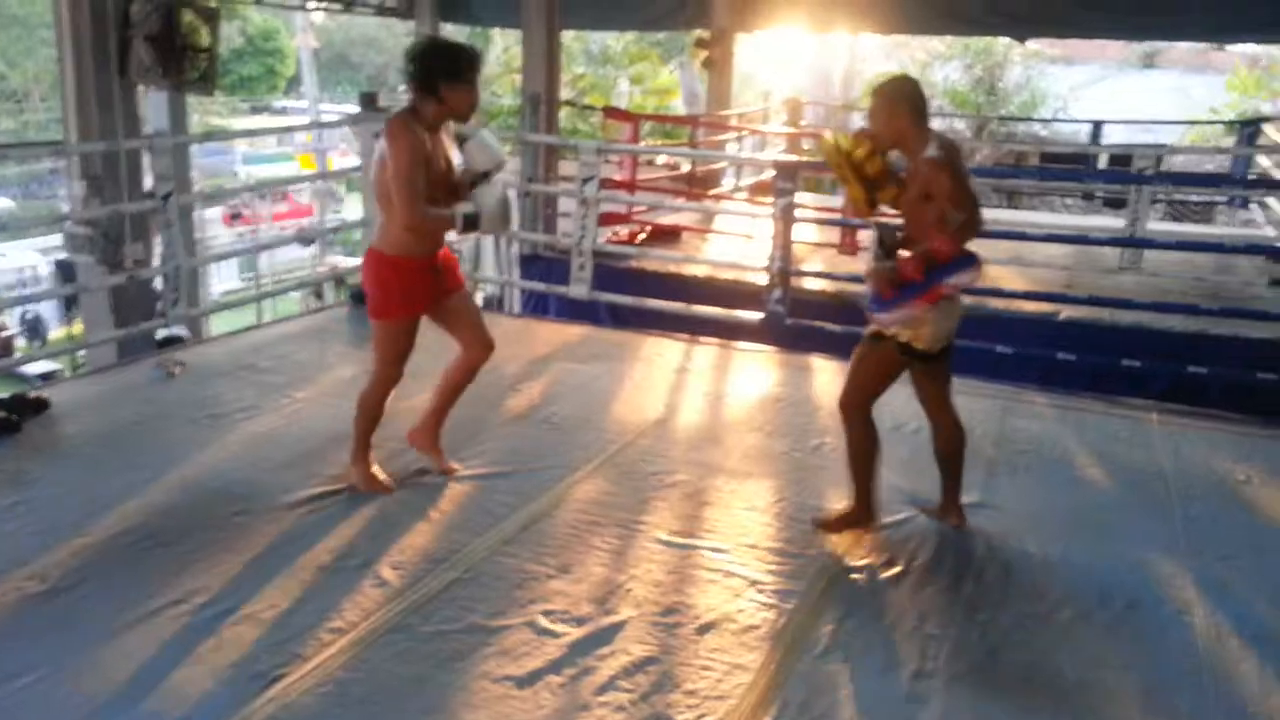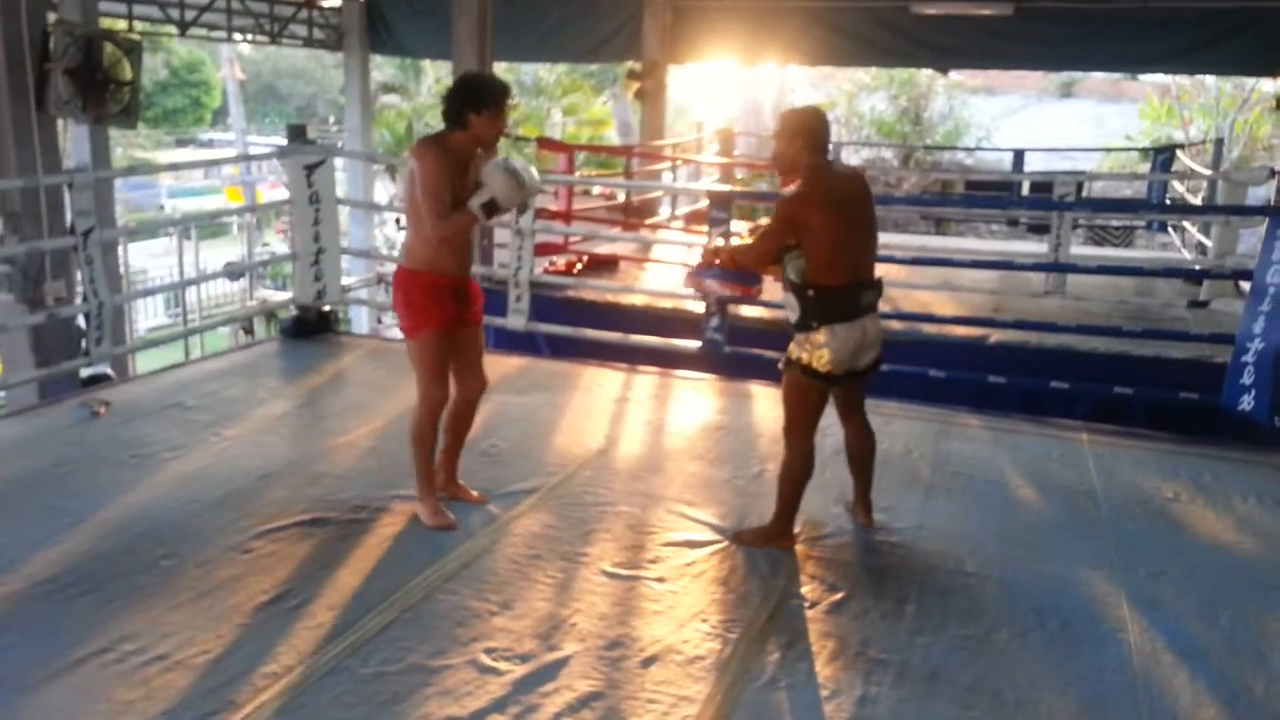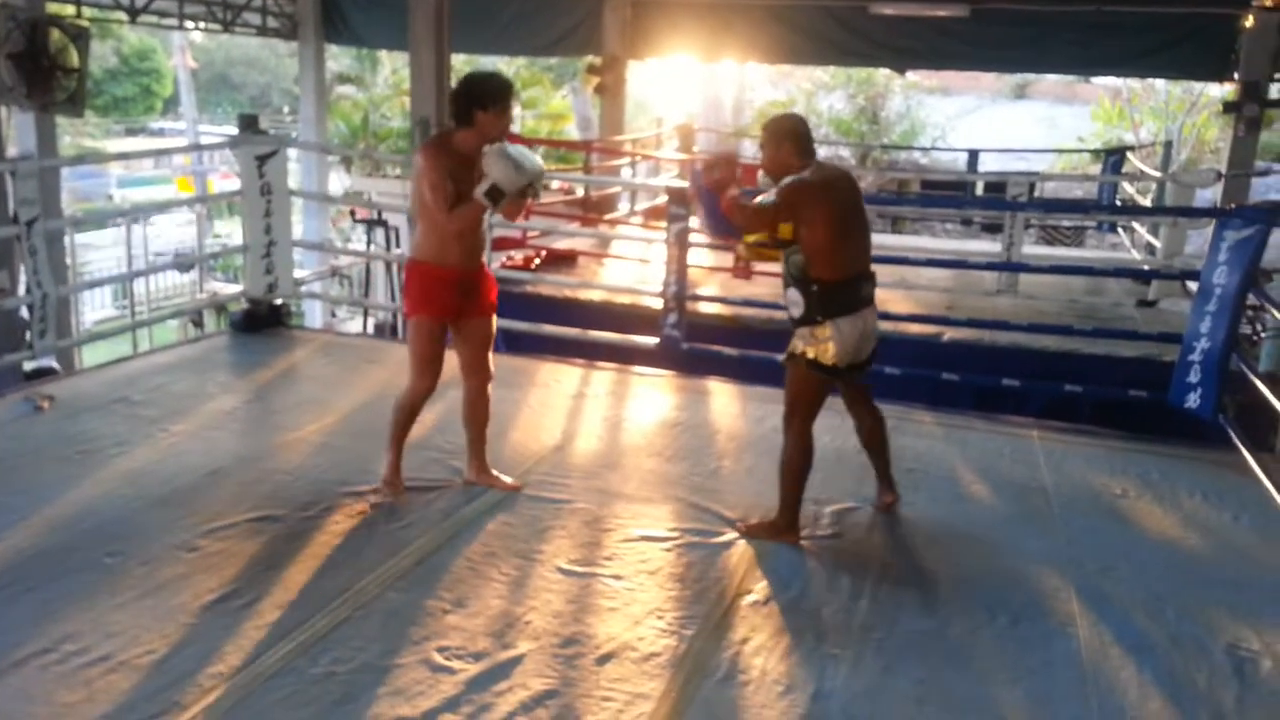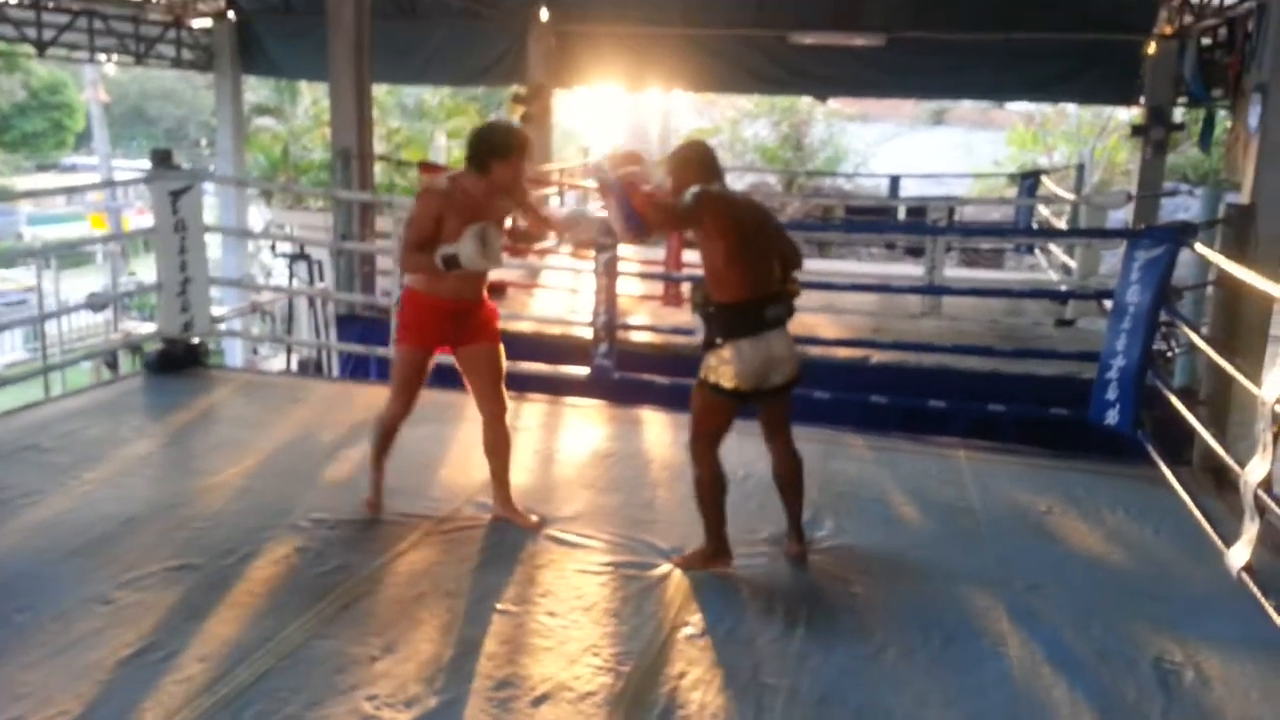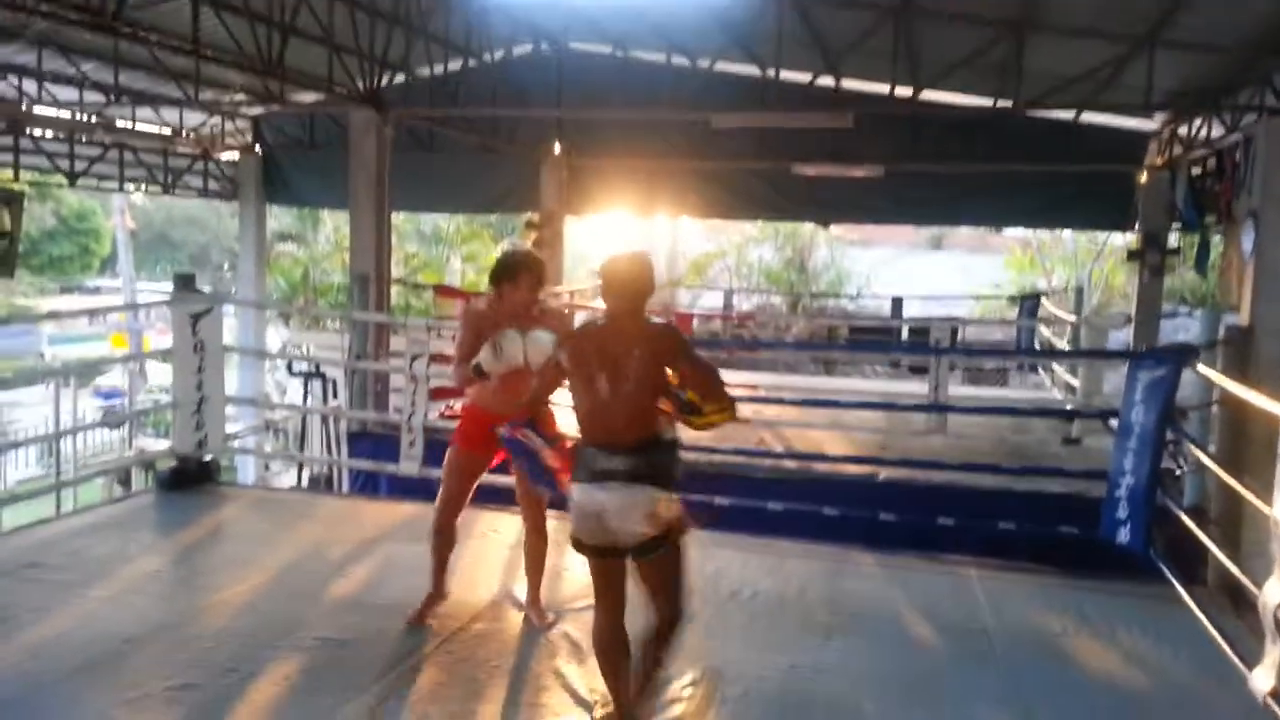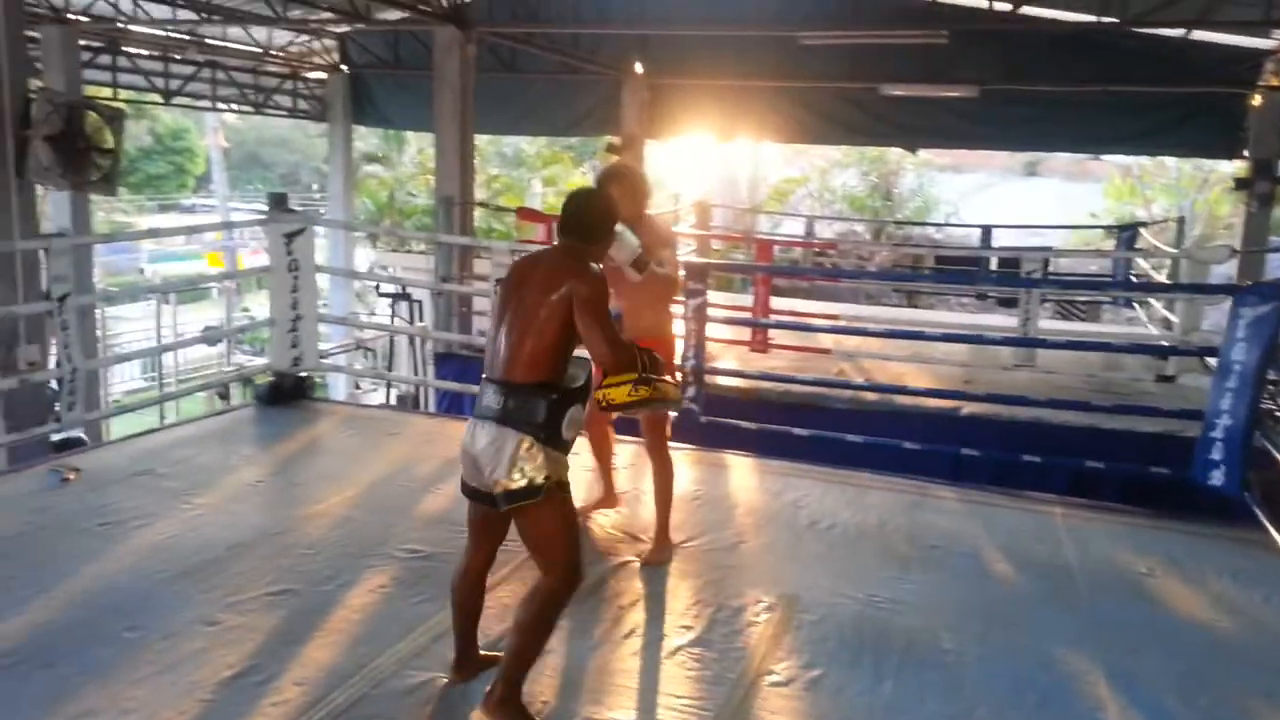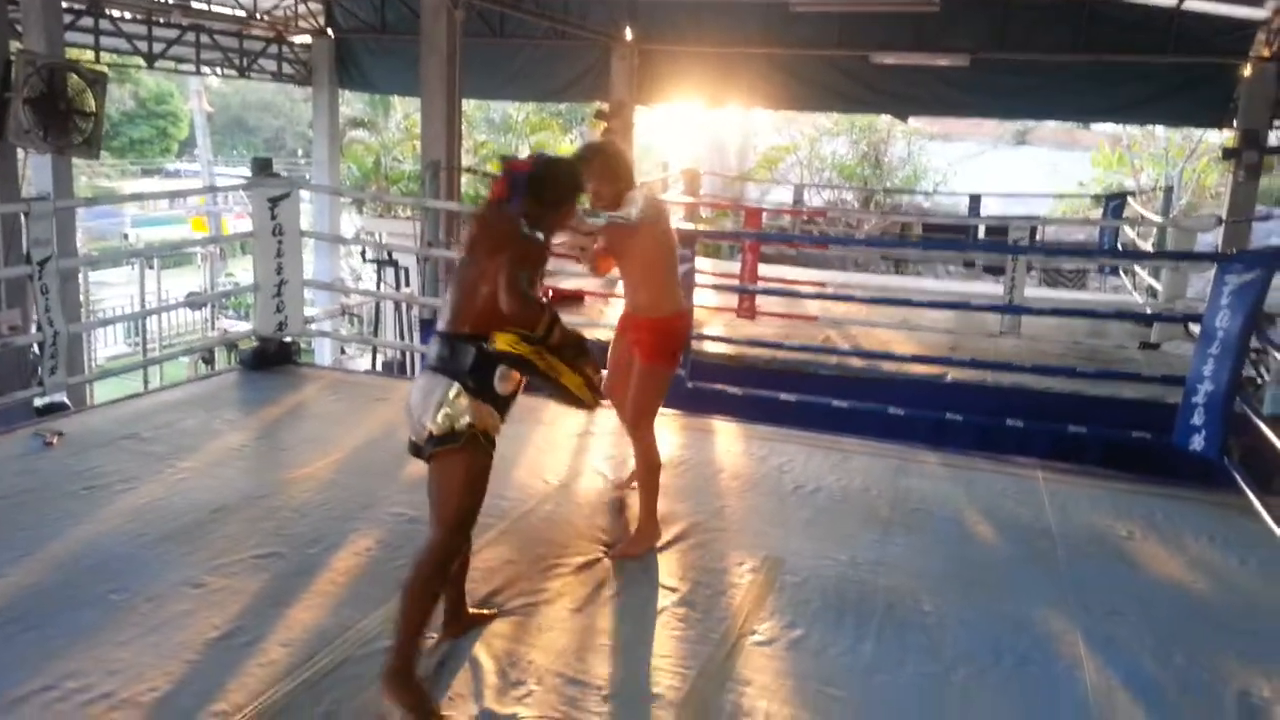
dt=0.7s
person 1, frame 1
left shoulder: (935, 161)
right shoulder: (929, 156)
left elbow: (966, 221)
right elbow: (912, 207)
left wrist: (903, 268)
left hip: (914, 308)
right hip: (933, 305)
left knee: (854, 403)
right knee: (939, 407)
left ankle: (862, 506)
right ankle: (951, 505)
person 1, frame 2
left shoulder: (801, 199)
right shoulder: (854, 181)
left elbow: (756, 254)
left wrist: (719, 253)
right wrist: (779, 248)
left hip: (826, 331)
right hip: (865, 322)
left knee: (798, 433)
right knee: (853, 415)
left ankle: (780, 528)
right ankle: (862, 504)
person 1, frame 3
left shoulder: (799, 188)
right shoulder: (841, 179)
left elbow: (748, 217)
left wrist: (727, 193)
right wrist: (777, 235)
left hip: (826, 324)
right hip: (859, 313)
left knee: (796, 423)
right knee: (860, 401)
left ankle: (785, 523)
right ankle: (885, 487)
person 1, frame 4
left shoulder: (704, 199)
right shoulder: (756, 209)
left elbow: (664, 219)
right elbow: (791, 262)
left wrist: (634, 191)
left hip: (734, 347)
right hip: (776, 339)
left knee: (702, 450)
right knee: (780, 441)
left ankle: (716, 548)
right ankle: (796, 536)
person 1, frame 5
left shoulder: (574, 342)
right shoulder: (662, 337)
left elbow: (531, 401)
right elbow: (712, 394)
left hip: (590, 488)
right hip: (644, 491)
left knee: (608, 610)
right knee: (667, 612)
person 1, frame 6
left shoulder: (521, 268)
right shoulder: (584, 278)
right elbow: (610, 355)
right wrist: (649, 360)
left hip: (483, 426)
right hip: (527, 439)
left knee: (480, 551)
right knee: (562, 574)
left ankle: (466, 658)
person 1, frame 7
left shoulder: (492, 224)
right shoulder: (526, 243)
right elbow: (514, 304)
left wrist: (509, 186)
right wrist: (569, 346)
left hip: (447, 380)
right hip: (463, 393)
left knee: (460, 512)
right knee: (450, 533)
left ankle: (455, 614)
right ankle: (402, 670)
person 2, frame 1
left shoulder: (440, 130)
right shoulder: (405, 134)
right elbow: (412, 218)
left wrist: (471, 182)
right wrist: (463, 220)
left hip: (435, 262)
right hip: (396, 268)
left knee: (480, 346)
right knee: (387, 375)
left ankle: (427, 432)
right ankle: (360, 459)
person 2, frame 2
left shoulder: (479, 158)
right shoulder: (430, 155)
right elbow: (440, 227)
left wrist: (505, 195)
right wrist: (487, 202)
left hip: (460, 286)
right hip: (421, 286)
left knee: (472, 387)
right knee: (434, 395)
left ankle: (447, 475)
right ankle: (425, 493)
person 2, frame 3
left shoulder: (488, 155)
right shoulder: (433, 156)
left elbow: (511, 214)
right elbow: (450, 223)
left wrist: (522, 185)
right wrist: (493, 188)
left hip: (473, 279)
right hip: (430, 279)
left knee: (478, 376)
right knee: (424, 382)
left ankle: (477, 466)
right ankle: (393, 460)
person 2, frame 4
left shoulder: (508, 193)
right shoulder: (437, 196)
left elbow: (539, 221)
right elbow: (406, 259)
right wrist: (452, 259)
left hip: (473, 311)
right hip: (425, 308)
left knee: (495, 408)
right knee: (400, 405)
left ankle: (503, 500)
right ankle: (376, 480)
person 2, frame 5
left shoulder: (552, 319)
right shoulder: (477, 315)
right elbow: (459, 377)
left wrist: (551, 363)
right wrist: (484, 367)
left hip: (529, 423)
right hip: (481, 419)
left knee: (535, 518)
right knee: (446, 508)
left ankle: (533, 599)
right ankle: (436, 587)
person 2, frame 6
left shoulder: (658, 235)
left elbow: (671, 288)
left wrist: (636, 263)
left hip: (654, 345)
left knee: (654, 440)
right knee: (594, 419)
left ankle: (663, 534)
right ankle: (607, 489)
person 2, frame 7
left shoulder: (645, 208)
right shoulder: (612, 214)
left elbow: (632, 219)
right elbow: (601, 267)
left wrist: (586, 226)
right wrist: (596, 247)
left hip: (663, 324)
right hip: (636, 317)
left knee: (639, 423)
right knee: (615, 392)
left ankle: (647, 526)
right ankle: (646, 464)
